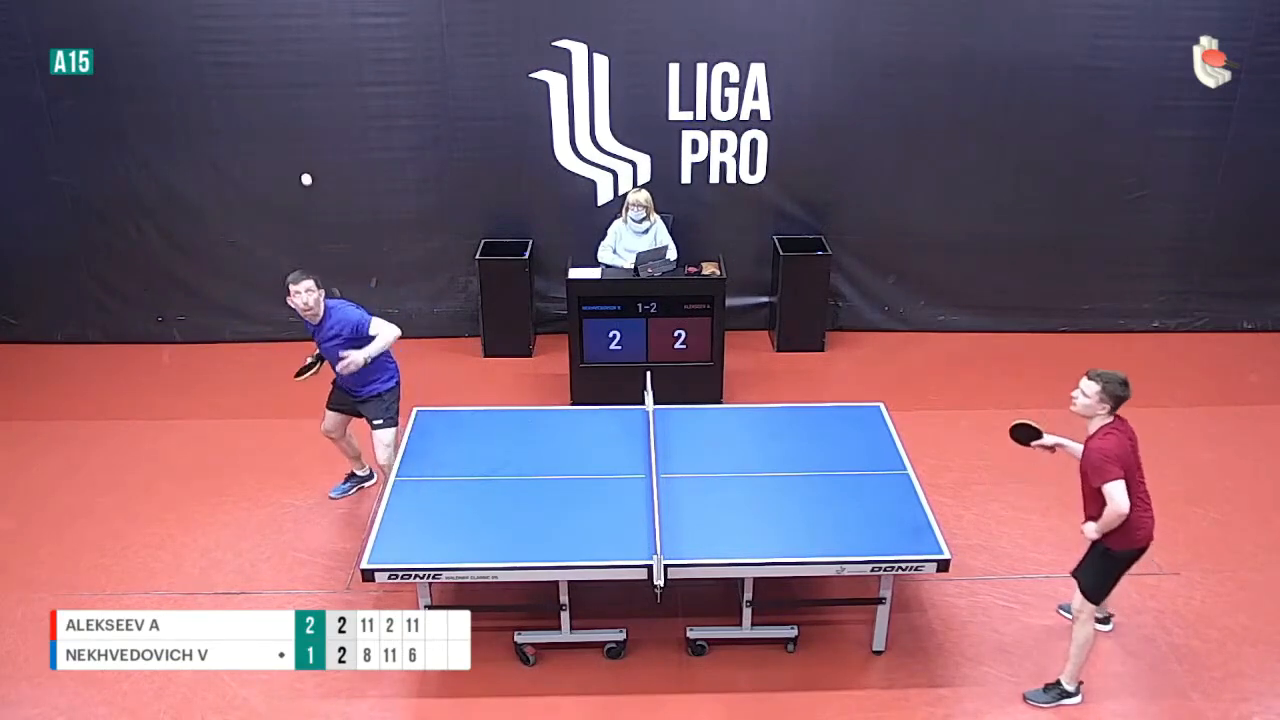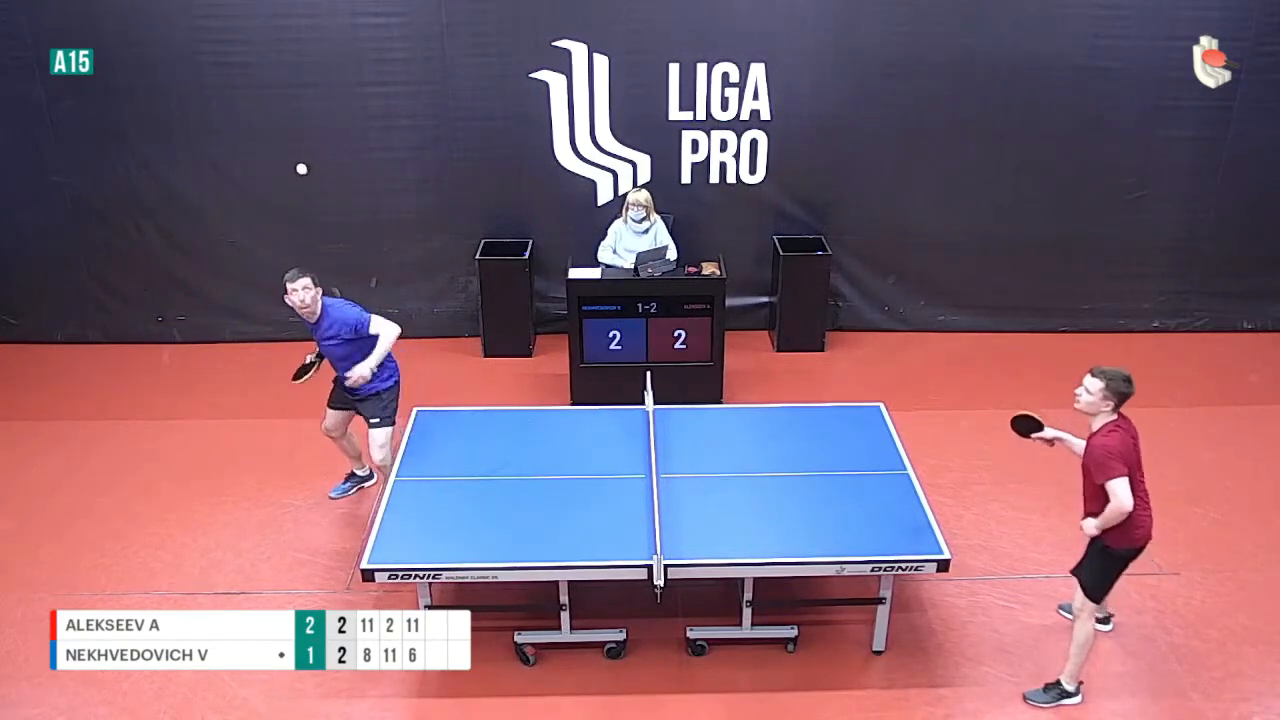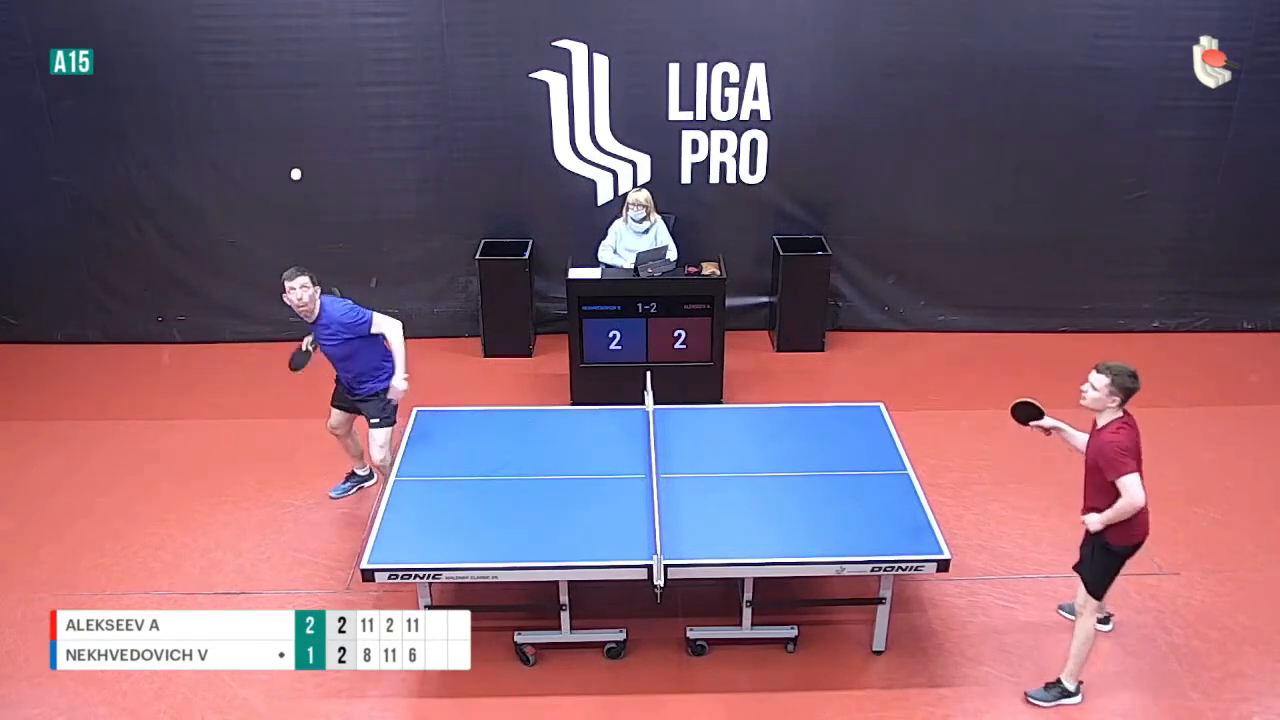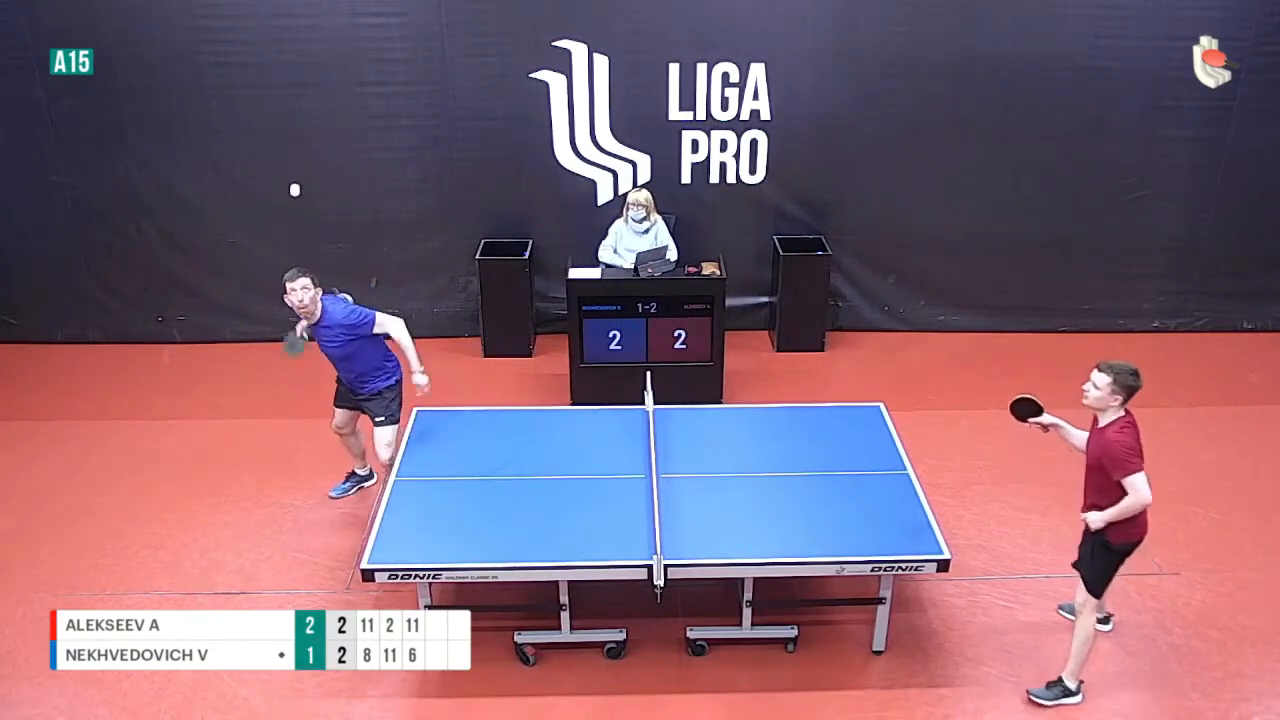
dt=0.1s
person 1, frame 1
left shoulder: (1102, 447)
right shoulder: (1117, 426)
left elbow: (1119, 507)
left wrist: (1096, 529)
right wrist: (1061, 443)
left hip: (1122, 536)
right hip: (1134, 528)
left knee: (1082, 608)
right knee: (1093, 571)
left ankle: (1068, 687)
right ankle: (1100, 613)
person 1, frame 2
left shoulder: (1105, 445)
right shoulder: (1118, 424)
left elbow: (1123, 504)
left wrist: (1096, 525)
right wrist: (1061, 437)
left hip: (1121, 534)
right hip: (1130, 527)
left knee: (1083, 607)
right knee: (1092, 572)
left ankle: (1068, 686)
right ankle: (1101, 613)
person 1, frame 3
left shoulder: (1113, 441)
right shoulder: (1115, 421)
left elbow: (1135, 499)
right elbow: (1093, 448)
left wrist: (1101, 520)
right wrist: (1058, 427)
left hip: (1117, 532)
right hip: (1110, 525)
left knee: (1085, 605)
right knee: (1089, 567)
left ankle: (1068, 686)
right ankle: (1100, 613)
person 1, frame 4
left shoulder: (1116, 441)
right shoulder: (1110, 420)
left elbow: (1142, 497)
right elbow: (1092, 446)
left wrist: (1103, 518)
right wrist: (1056, 424)
left hip: (1116, 529)
right hip: (1107, 522)
left knee: (1085, 603)
right knee: (1088, 565)
left ankle: (1069, 685)
right ankle: (1100, 613)
person 2, frame 1
left shoulder: (344, 314)
right shoulder: (311, 318)
left elbow: (392, 331)
left wrist: (364, 354)
right wrist: (320, 356)
left hip: (380, 387)
right hip: (347, 383)
left knee: (385, 461)
right knee: (331, 430)
right ankle: (362, 473)
person 2, frame 2
left shoulder: (342, 313)
right shoulder: (310, 315)
left elbow: (392, 329)
left wrist: (369, 365)
right wrist: (320, 354)
left hip: (379, 386)
right hip: (348, 381)
left knee: (380, 460)
right knee: (332, 429)
right ankle: (361, 473)
person 2, frame 3
left shoulder: (340, 313)
right shoulder: (309, 313)
left elbow: (392, 326)
left wrist: (400, 375)
left hip: (378, 386)
right hip: (347, 382)
left knee: (379, 460)
right knee: (337, 428)
right ankle: (362, 474)
person 2, frame 4
left shoulder: (343, 314)
right shoulder: (311, 314)
left elbow: (395, 324)
right elbow: (345, 298)
left wrist: (417, 370)
left hip: (382, 384)
right hip: (350, 381)
left knee: (385, 457)
right knee: (341, 427)
right ankle: (362, 472)
